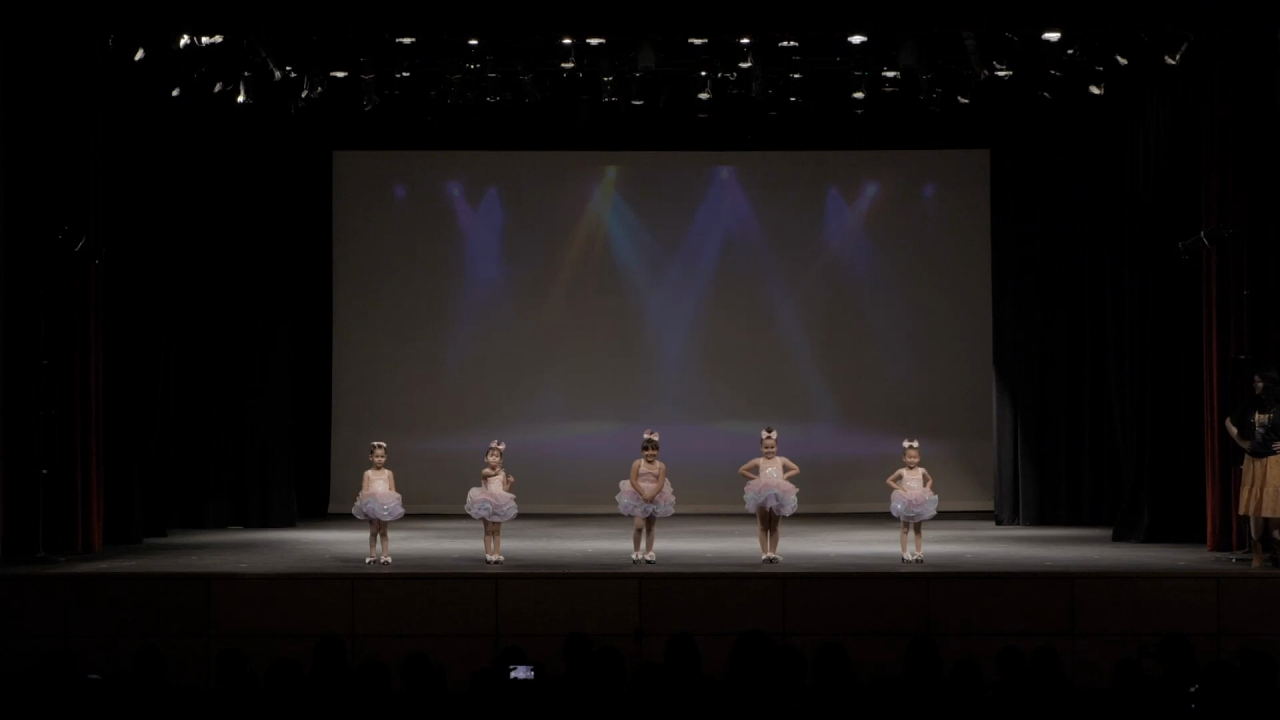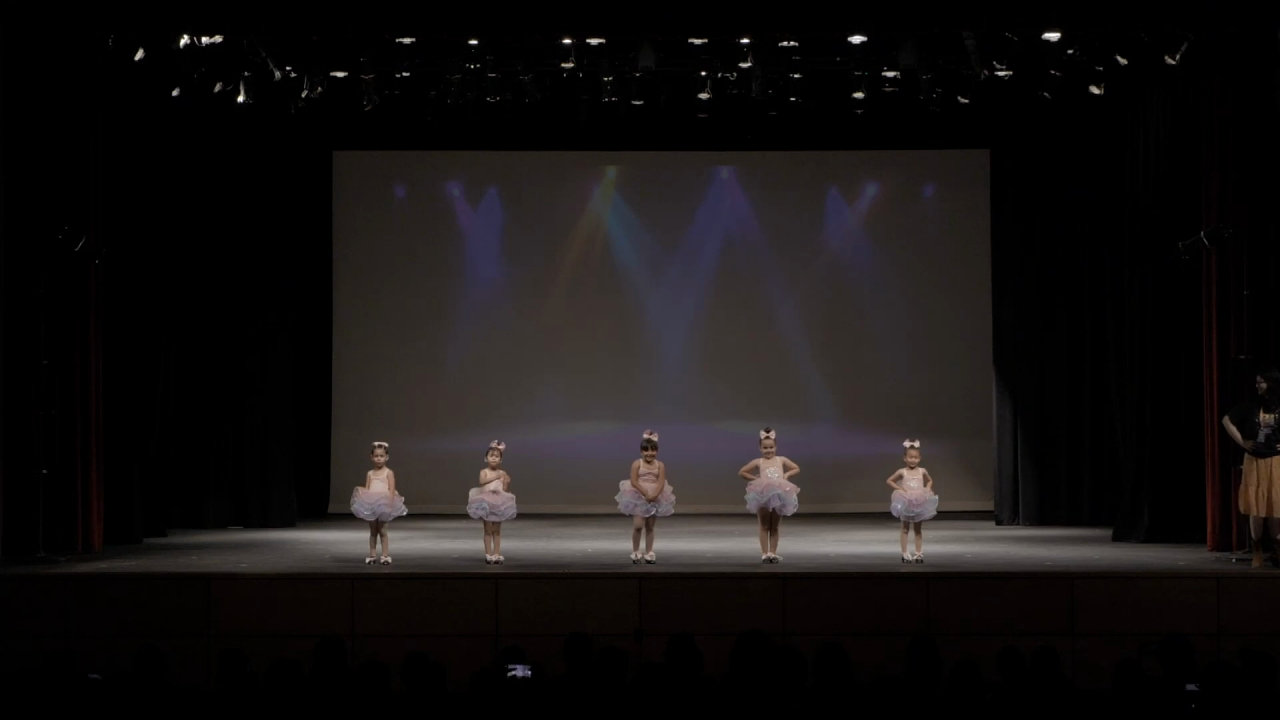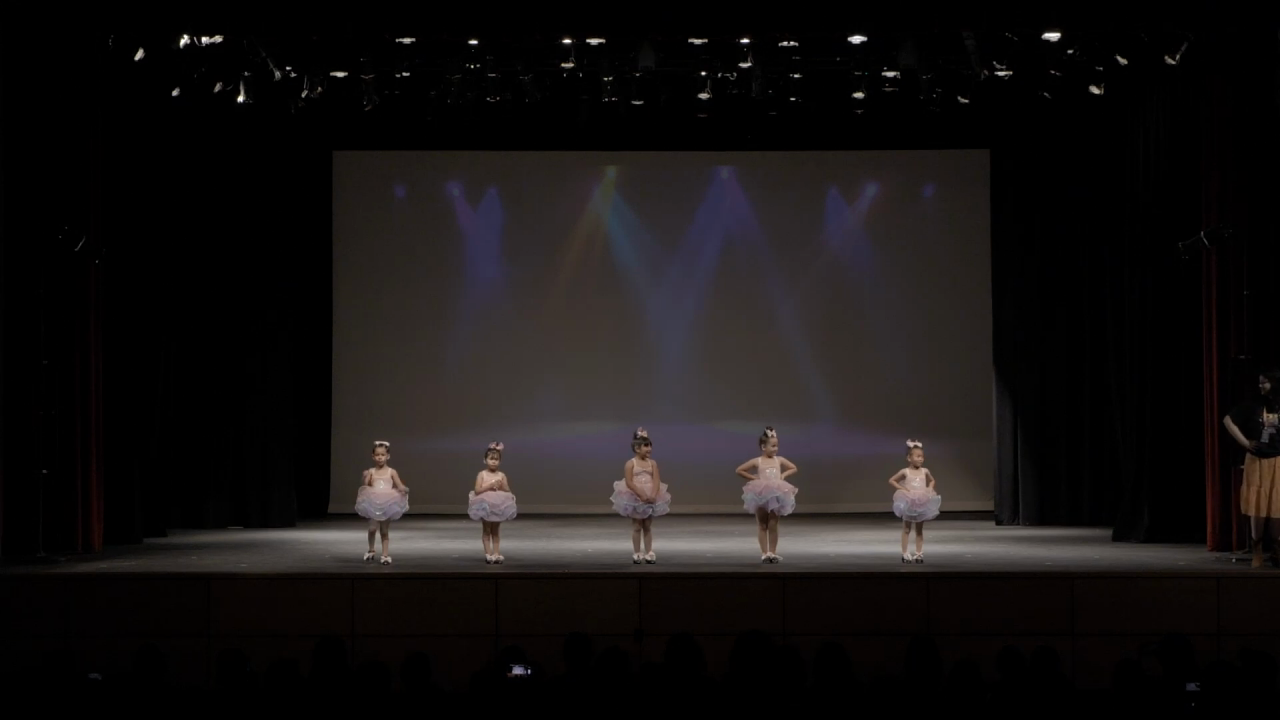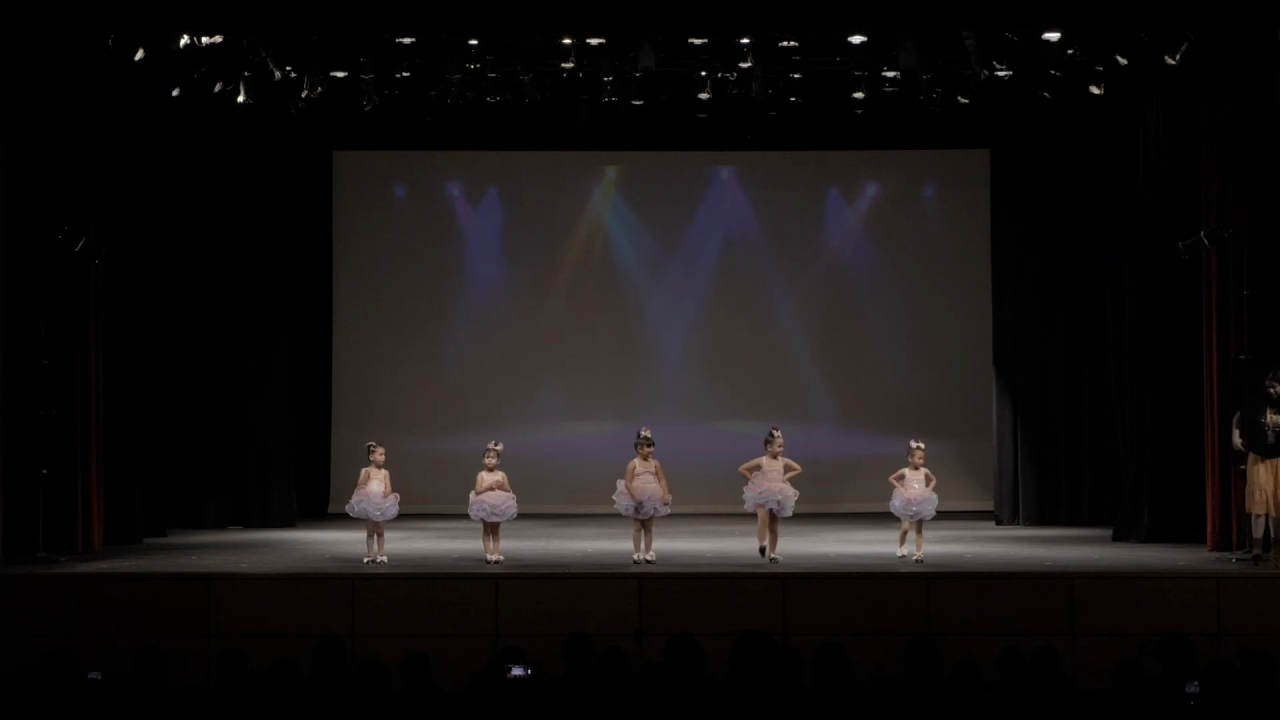
dt=0.7s
person 1, frame 1
right shoulder: (1251, 406)
right elbow: (1229, 422)
right wrist: (1241, 441)
right hip: (1253, 462)
right knee: (1254, 508)
right ankle: (1257, 553)
person 1, frame 2
right shoulder: (1251, 405)
right elbow: (1226, 420)
right wrist: (1242, 441)
right hip: (1254, 462)
right knee: (1255, 507)
right ankle: (1258, 552)
person 1, frame 3
right shoulder: (1252, 405)
right elbow: (1228, 420)
right wrist: (1243, 441)
right hip: (1256, 461)
right knee: (1256, 506)
right ankle: (1257, 552)
person 1, frame 4
right shoulder: (1256, 403)
right elbow: (1238, 418)
right wrist: (1235, 437)
right hip: (1258, 459)
right knee: (1259, 500)
right ankle: (1257, 547)
